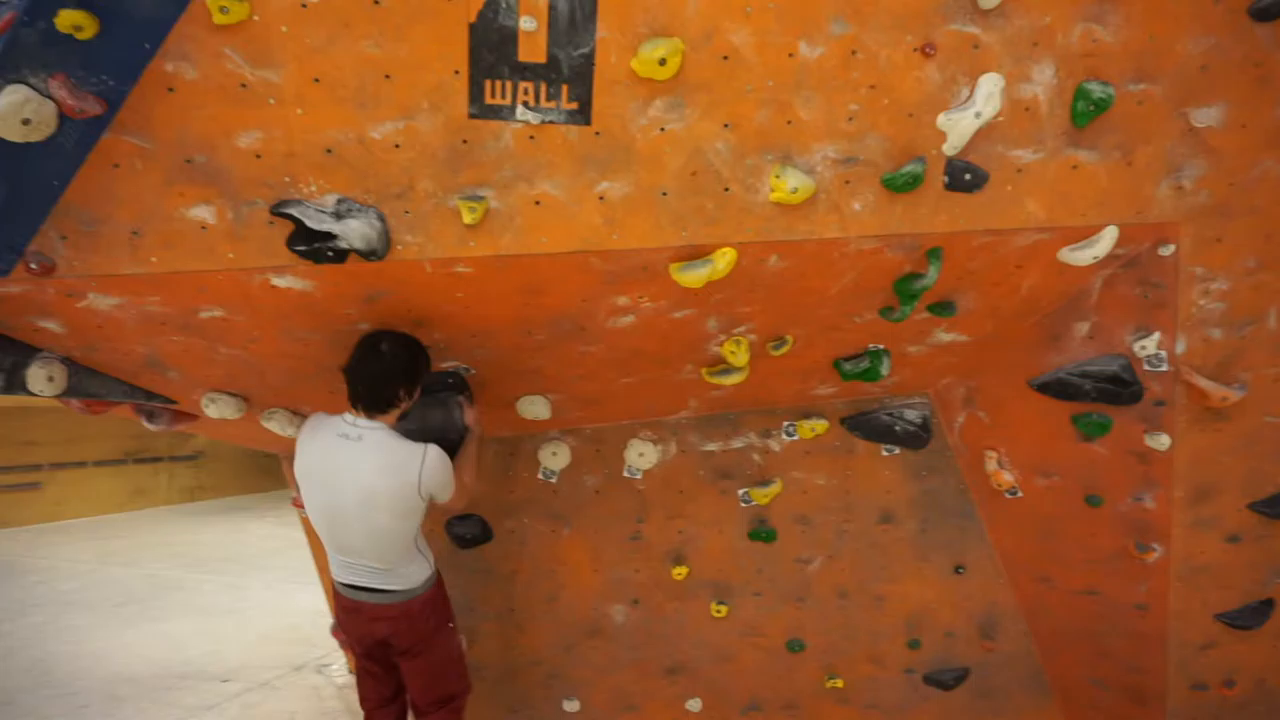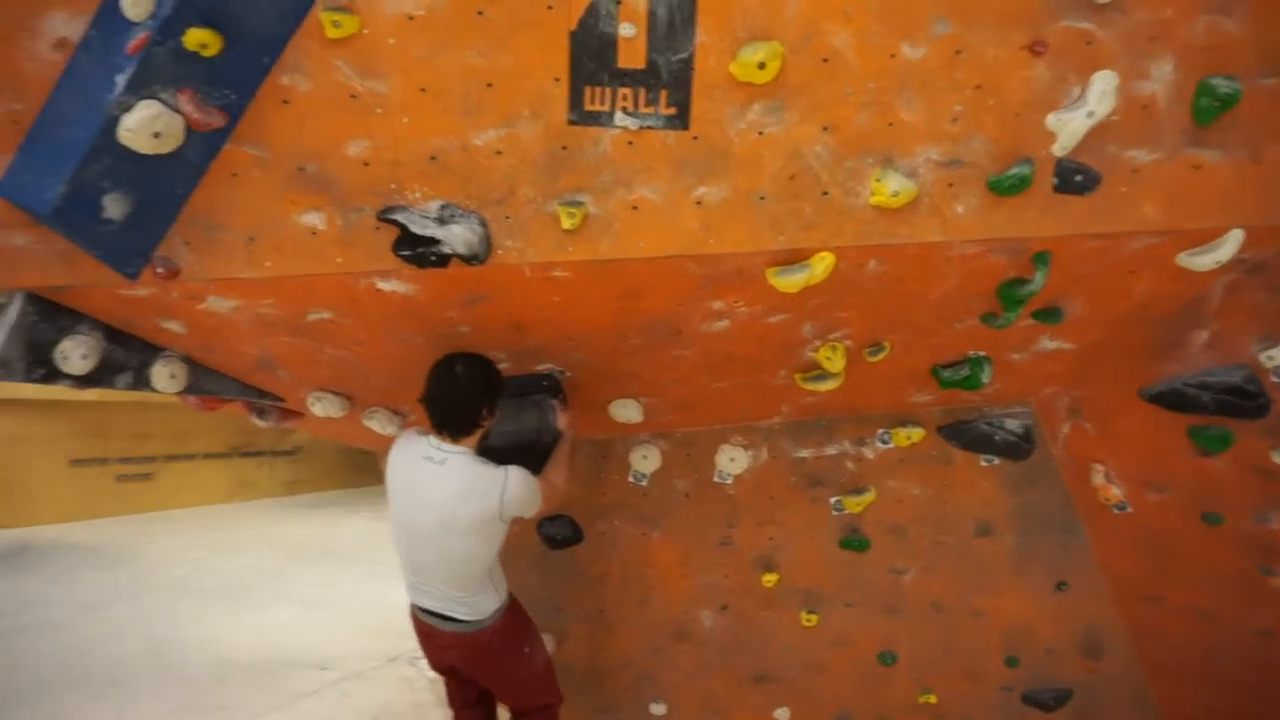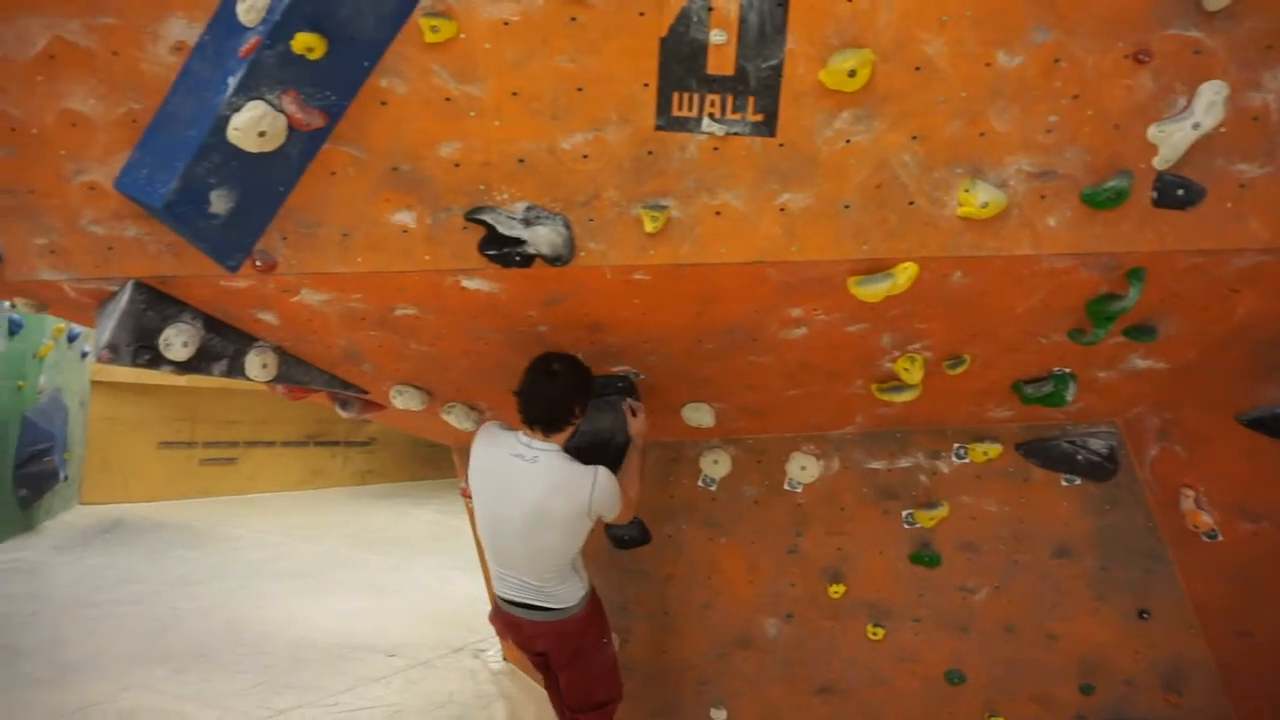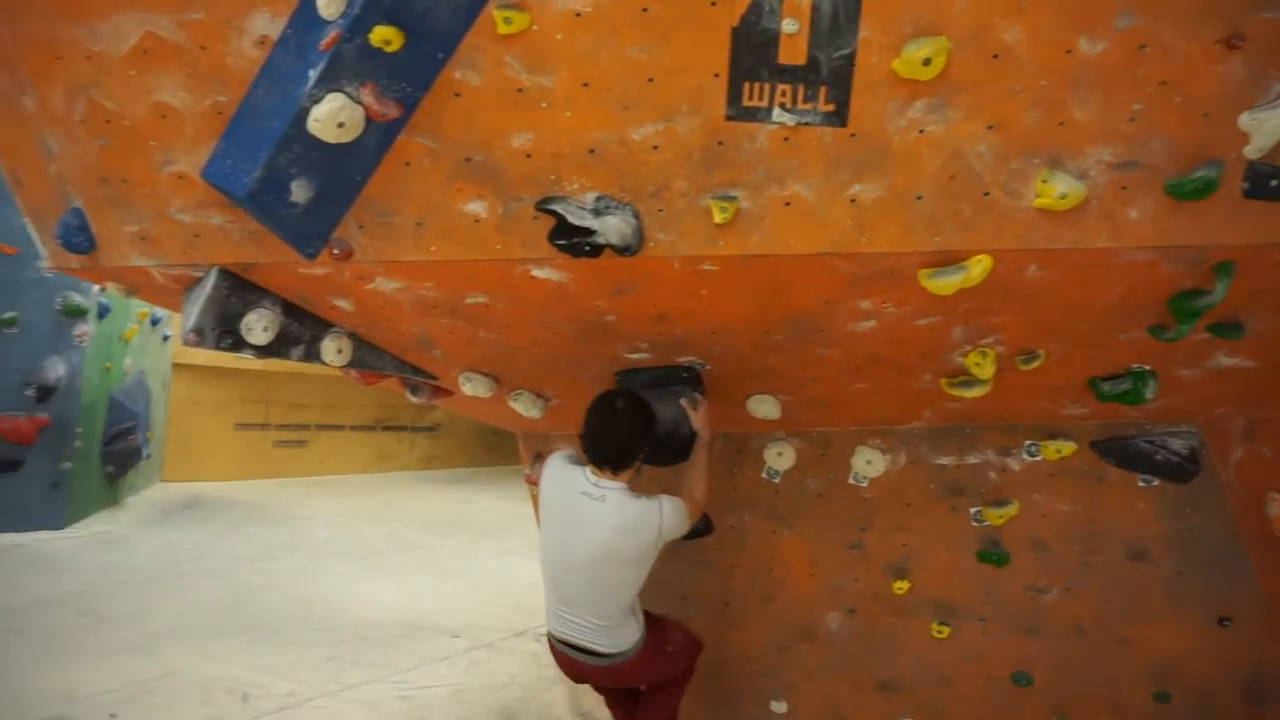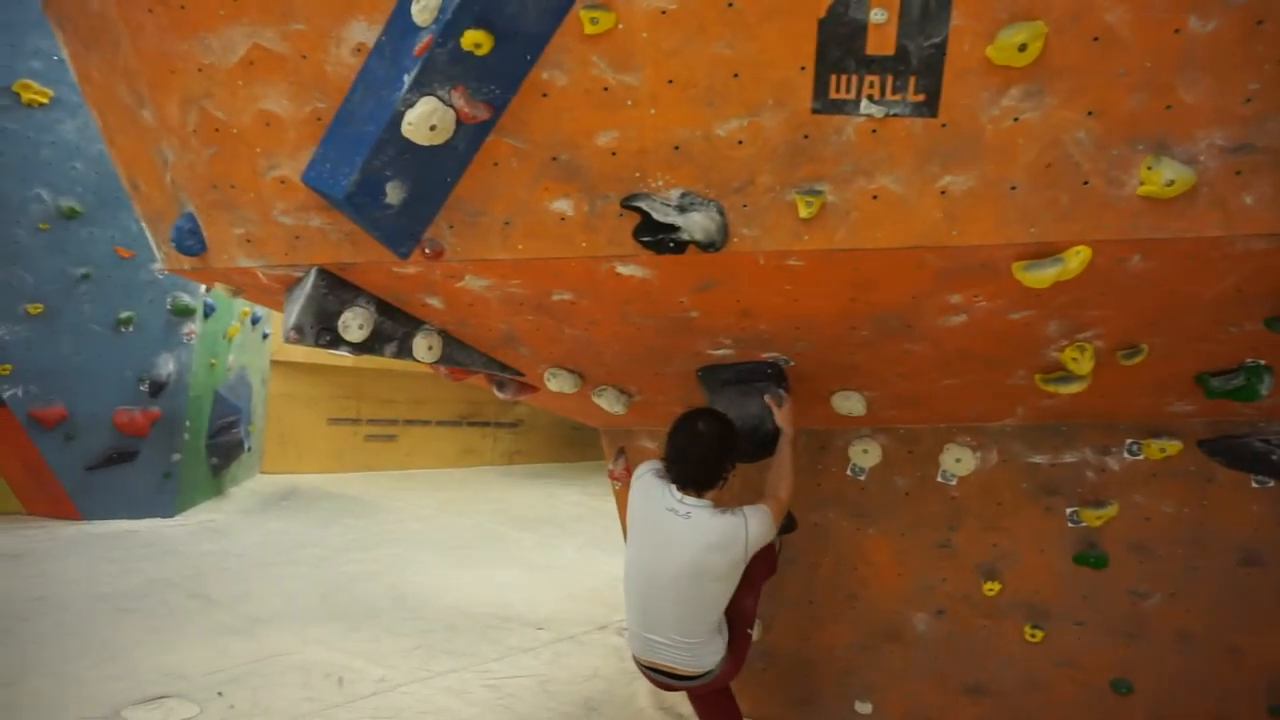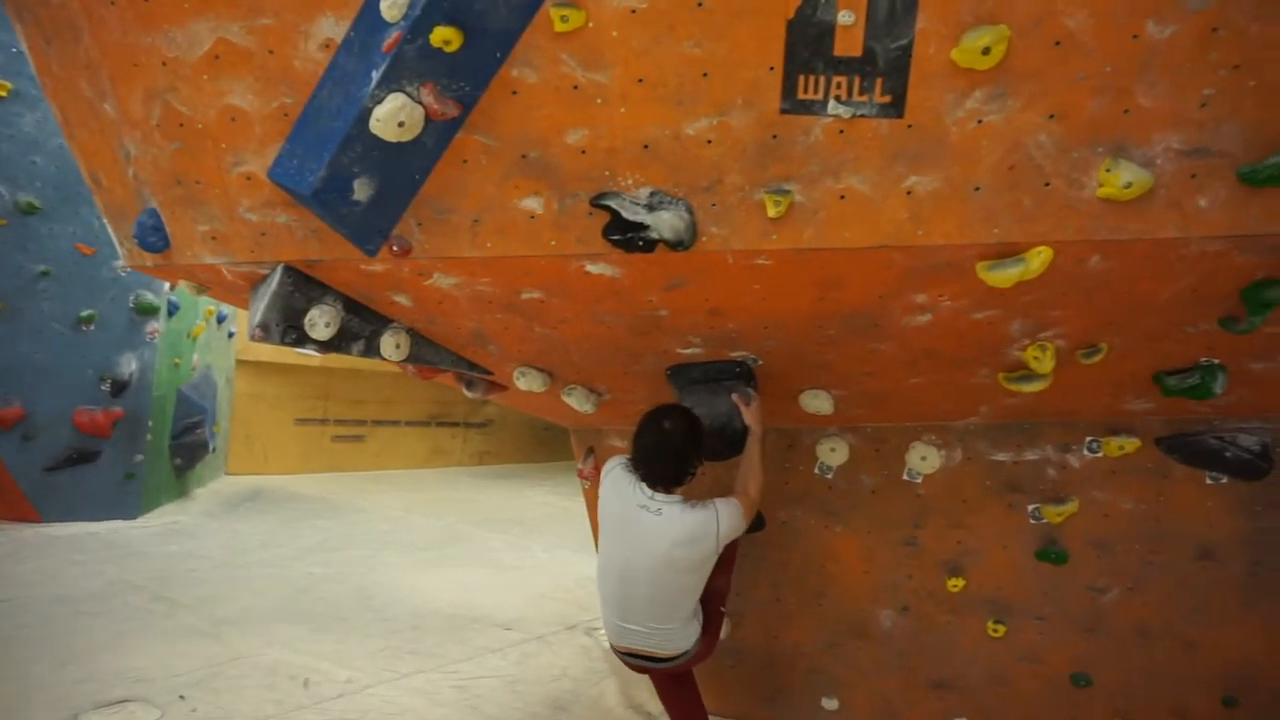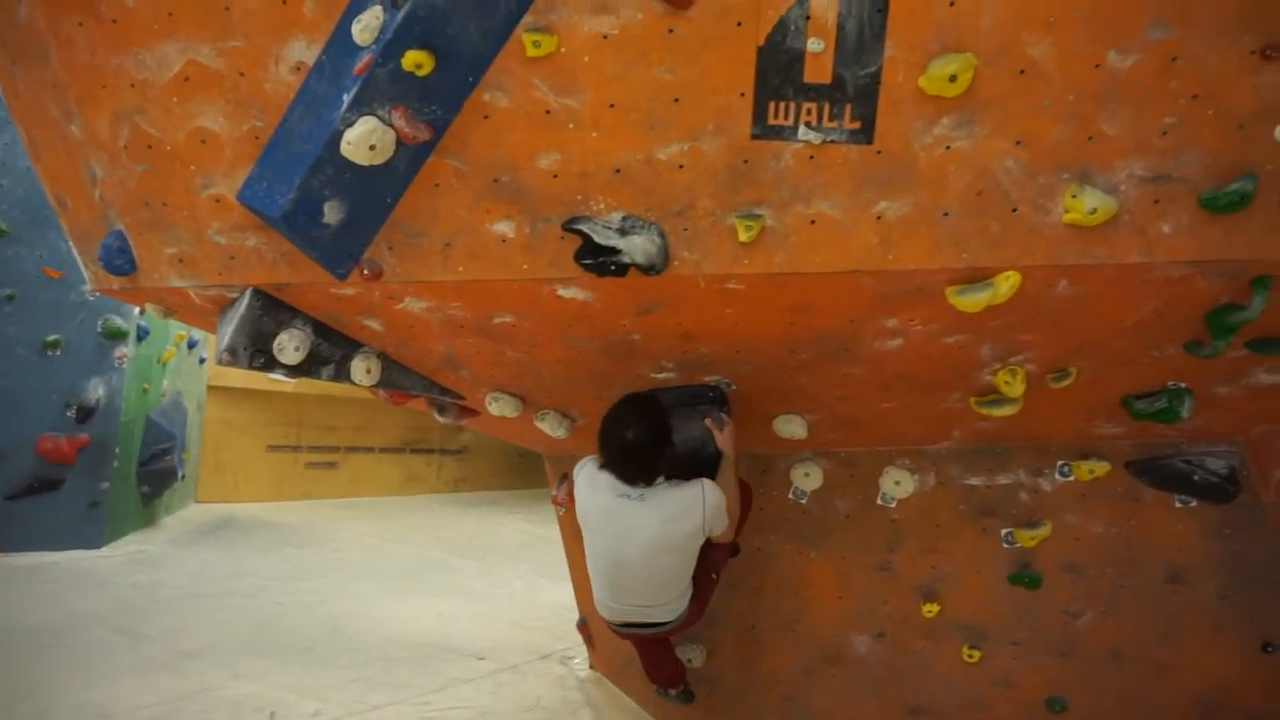
dt=0.4s
person 1, frame 1
left shoulder: (312, 432)
right shoulder: (422, 461)
right elbow: (457, 498)
right wrist: (473, 432)
left hip: (348, 599)
right hip: (409, 602)
person 1, frame 2
left shoulder: (402, 448)
right shoulder: (503, 484)
right elbow: (550, 494)
right wrist: (566, 434)
left hip: (426, 621)
right hip: (485, 628)
person 1, frame 3
left shoulder: (486, 441)
right shoulder: (589, 483)
right elbow: (625, 509)
right wrist: (637, 441)
left hip: (509, 611)
right hip: (565, 616)
left knee: (560, 689)
person 1, frame 4
left shoulder: (556, 471)
right shoulder: (653, 516)
left elbow: (594, 448)
right elbow: (693, 502)
right wrist: (702, 436)
left hip: (561, 648)
right hip: (618, 658)
right knee: (683, 647)
person 1, frame 5
left shoulder: (644, 484)
right shoulder: (739, 529)
left elbow: (678, 464)
right elbow: (777, 499)
right wrist: (786, 432)
left hip: (647, 663)
right hip: (706, 671)
person 1, frame 6
left shoulder: (613, 476)
right shoulder: (712, 521)
left elbow: (640, 465)
right elbow: (749, 497)
right wrist: (754, 430)
left hip: (624, 650)
right hip: (682, 654)
person 1, frame 7
left shoulder: (585, 478)
right shoulder: (699, 498)
right elbow: (727, 529)
right wrist: (728, 452)
left hip: (615, 618)
right hip: (676, 615)
left ankle: (669, 683)
